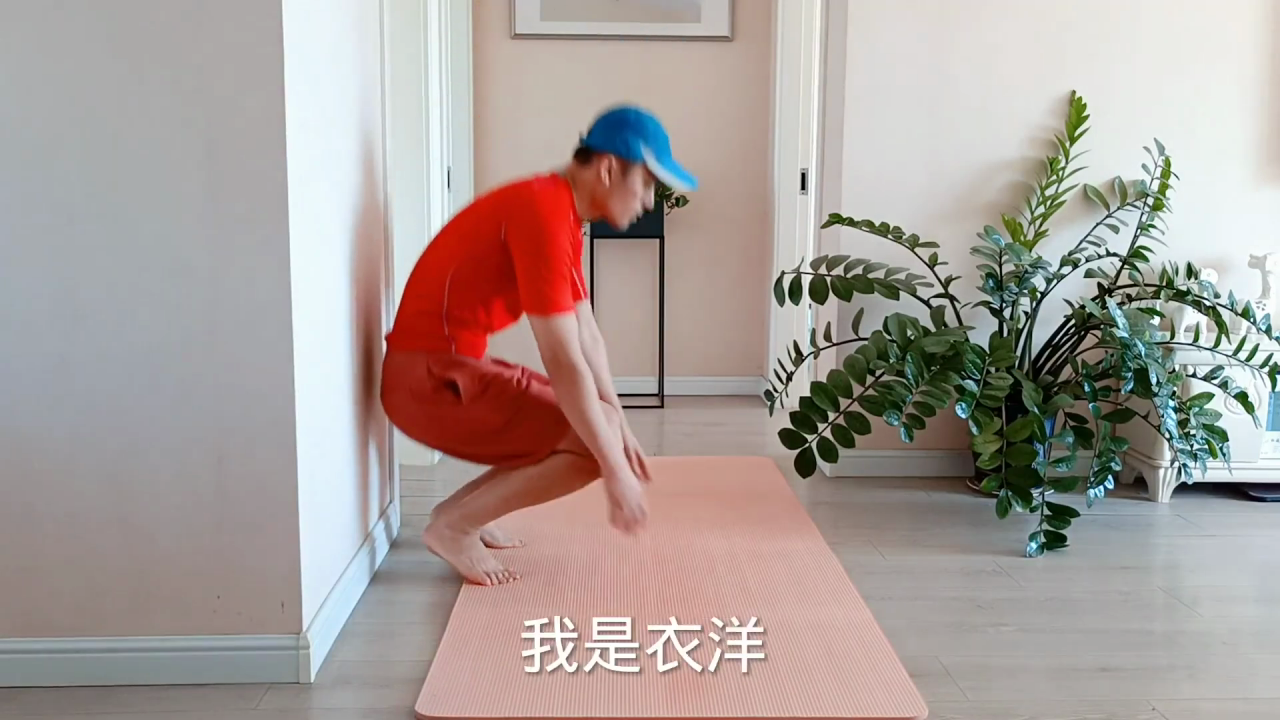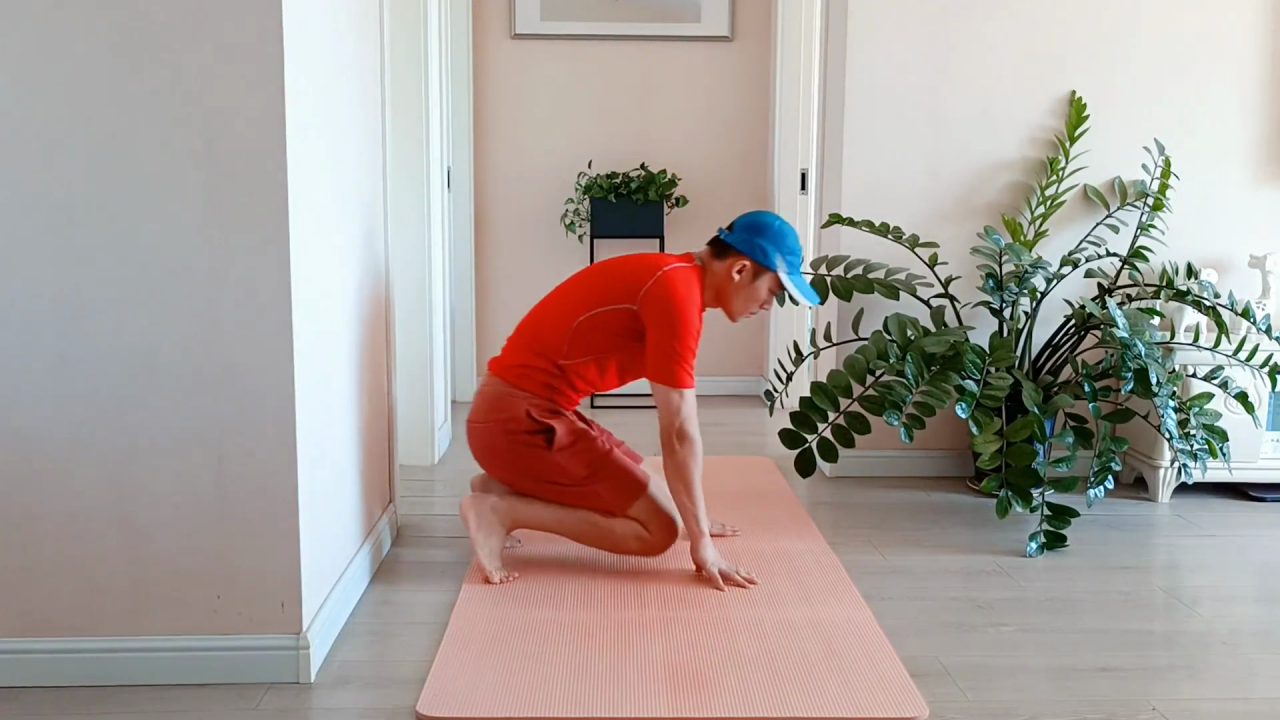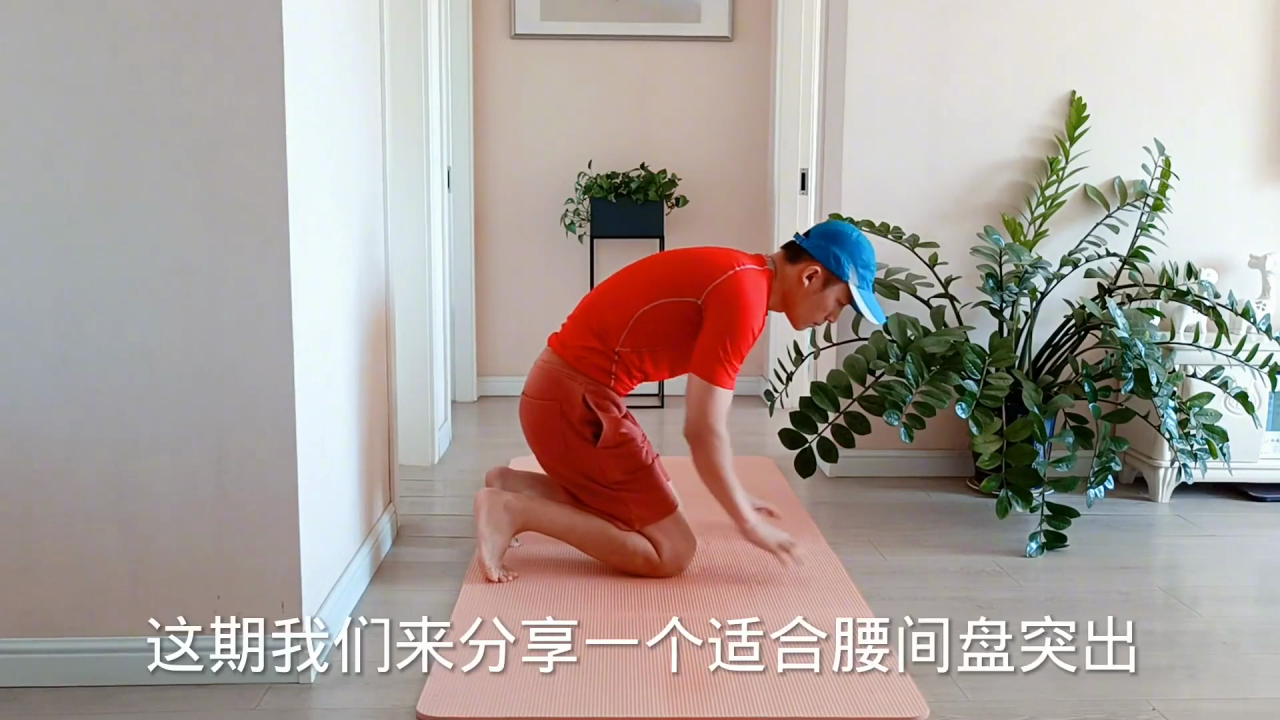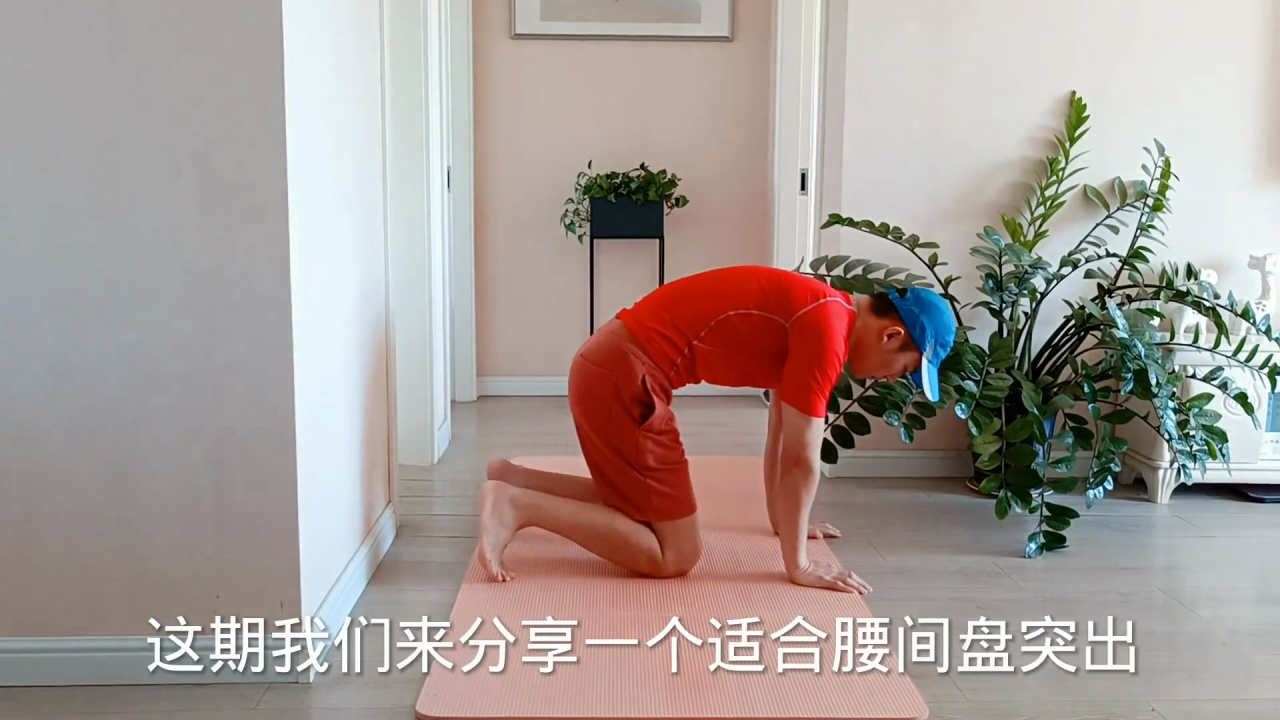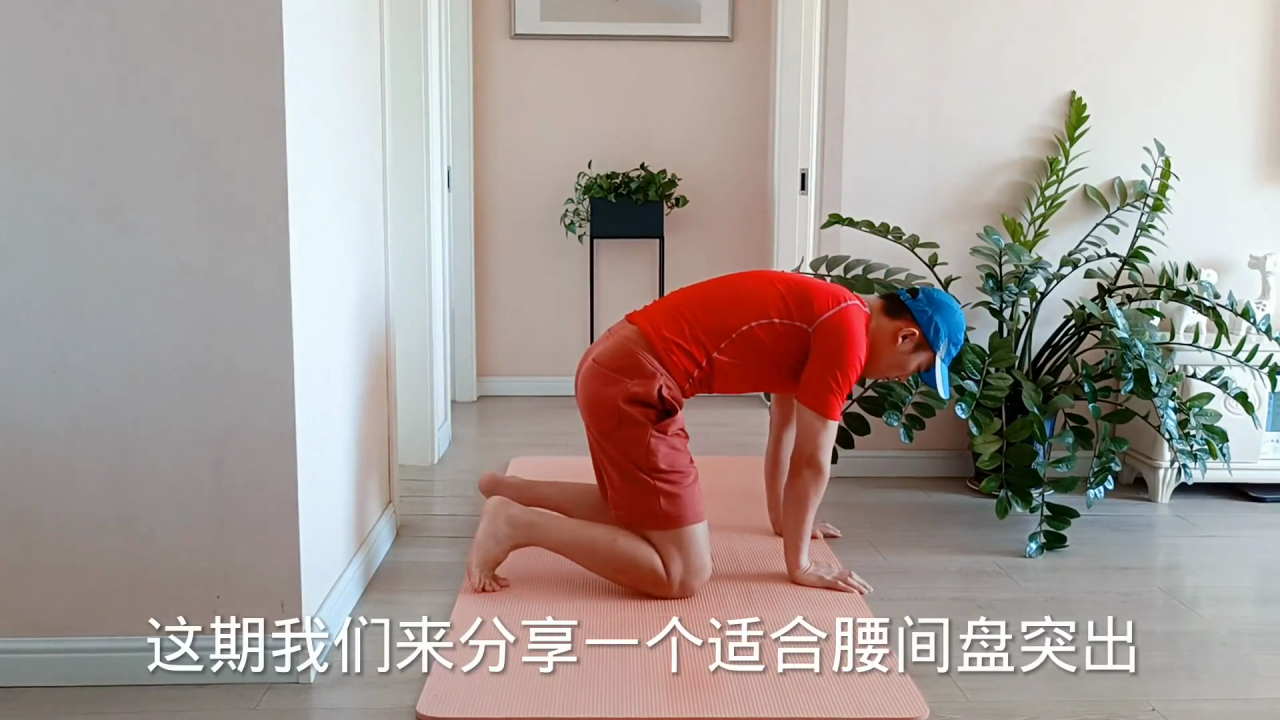
dt=0.7s
person 1, frame 1
left shoulder: (562, 212)
right shoulder: (543, 214)
left elbow: (586, 337)
right elbow: (564, 360)
left wrist: (618, 427)
right wrist: (613, 468)
left hip: (449, 367)
right hip: (428, 380)
left knee: (599, 430)
right knee: (593, 447)
left ankle: (467, 513)
right ankle: (455, 523)
person 1, frame 2
left shoulder: (675, 279)
right shoulder: (677, 294)
left elbow: (681, 419)
right elbow: (679, 432)
left wrist: (698, 517)
right wrist: (700, 540)
left hip: (523, 406)
right hip: (518, 420)
left knee: (649, 490)
right knee: (657, 532)
left ankle: (506, 488)
right ankle: (498, 509)
person 1, frame 3
left shoulder: (744, 279)
right shoulder: (743, 297)
left elbow: (713, 408)
right elbow: (702, 429)
left wrist: (737, 496)
right wrist: (746, 520)
left hip: (568, 388)
right hip: (574, 400)
left knee: (641, 507)
right knee: (671, 553)
left ankle: (514, 486)
right ankle: (514, 510)
person 1, frame 4
left shoulder: (817, 311)
right shoulder: (827, 329)
left elbow: (781, 435)
right elbow: (800, 460)
left wrist: (783, 520)
right wrist: (798, 565)
left hip: (609, 363)
right hip: (625, 377)
left knee: (636, 506)
right knee: (674, 555)
left ankle: (514, 481)
right ankle: (516, 504)
person 1, frame 5
left shoulder: (820, 312)
right shoulder: (847, 333)
left elbow: (783, 429)
right elbow: (811, 460)
left wrist: (783, 520)
right wrist: (798, 563)
left hip: (610, 362)
right hip: (635, 387)
left knee: (638, 510)
right knee: (683, 577)
left ankle: (510, 491)
right ankle: (515, 523)
